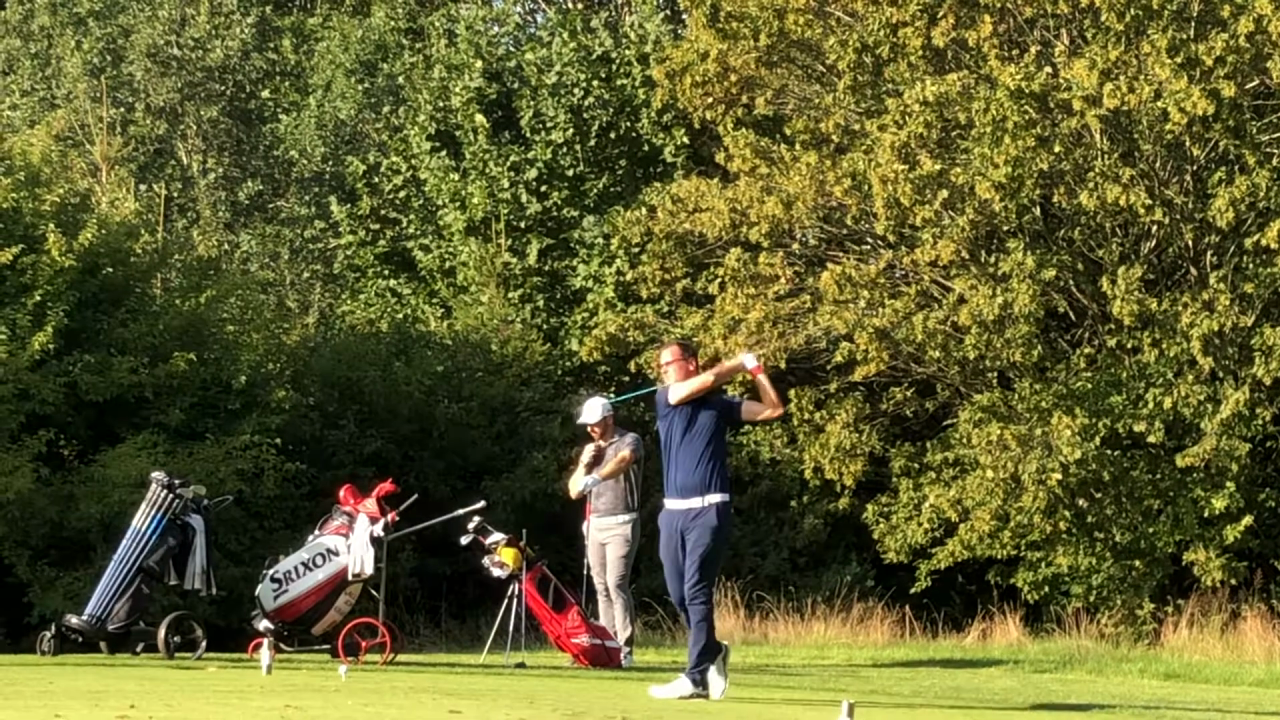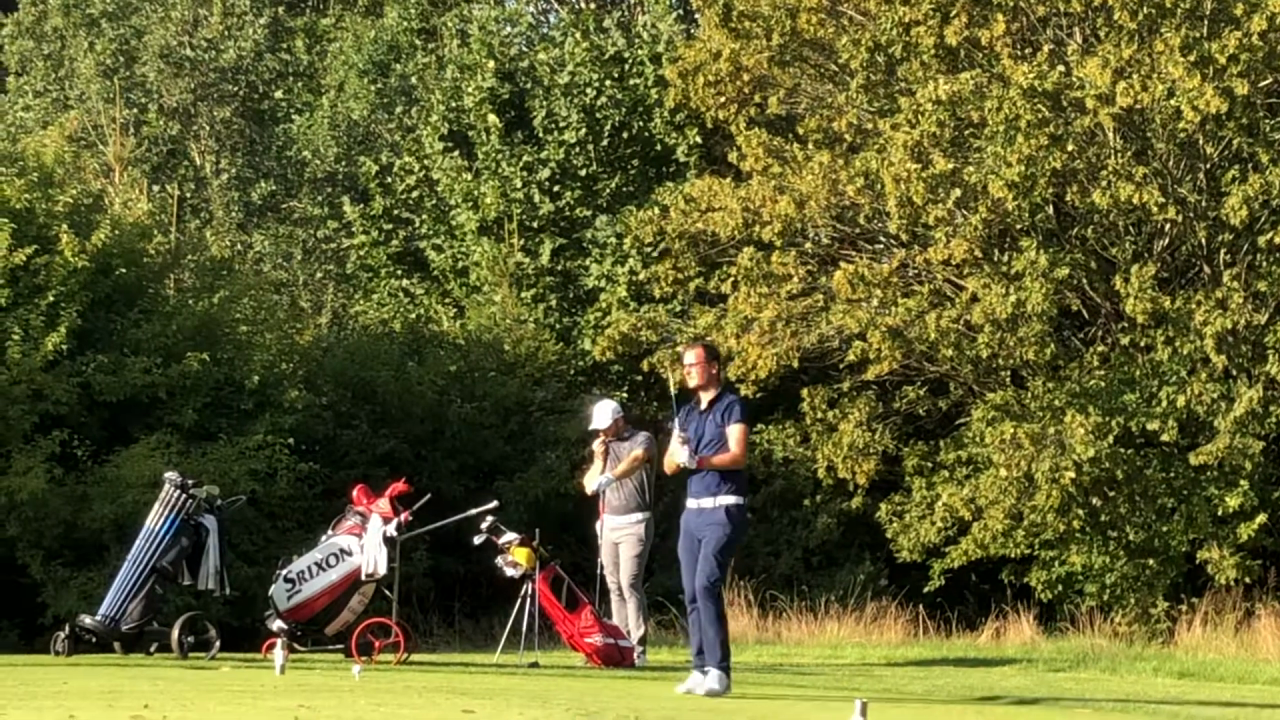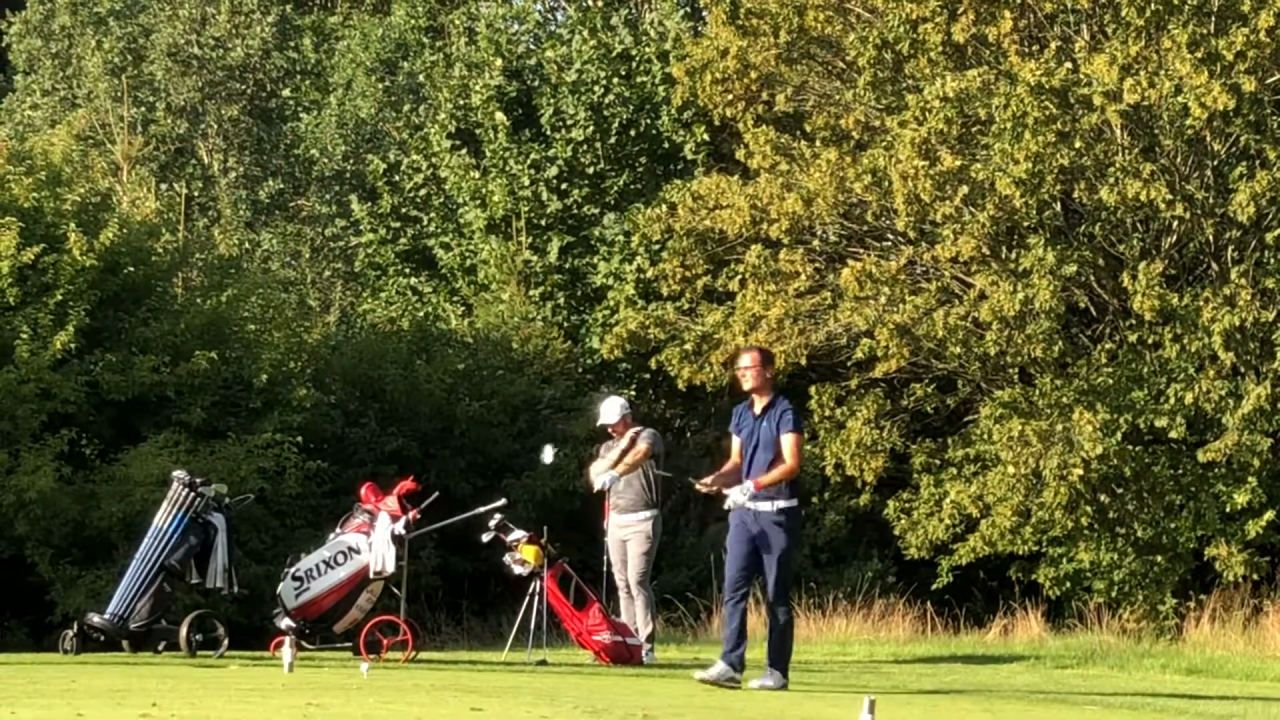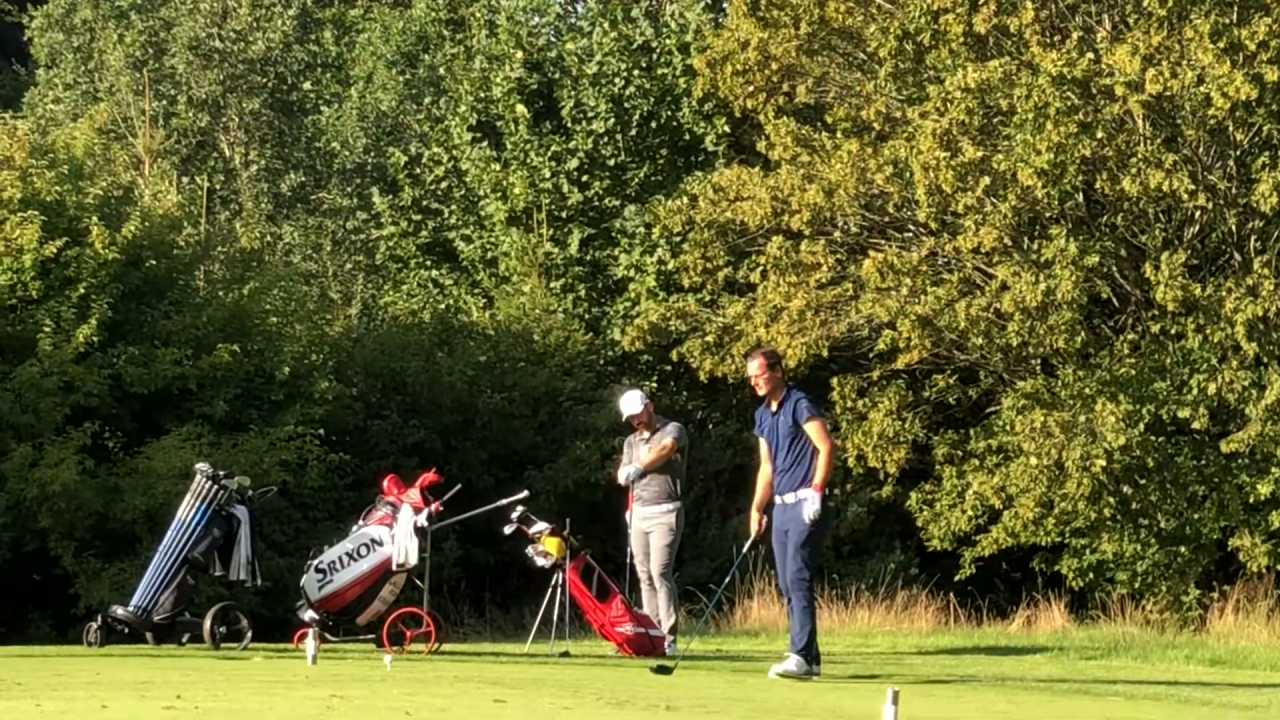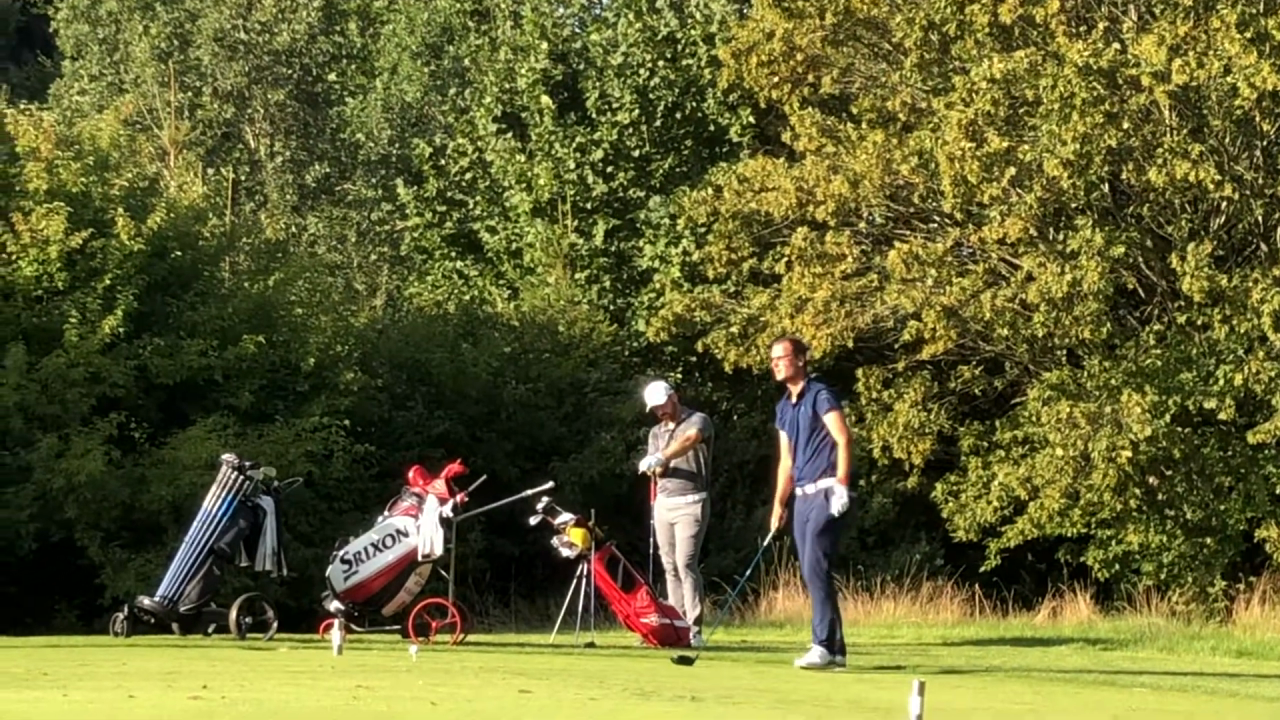
dt=0.7s
person 1, frame 1
left shoulder: (722, 405)
right shoulder: (664, 399)
left elbow: (775, 409)
right elbow: (705, 381)
left wrist: (755, 370)
right wrist: (738, 363)
left hip: (709, 510)
right hip: (673, 512)
left knee: (696, 592)
right knee: (678, 593)
left ankle: (696, 679)
right ankle: (712, 652)
person 1, frame 2
left shoulder: (731, 405)
right shoulder: (686, 413)
left elbow: (739, 457)
right elbow: (669, 467)
left wrist: (697, 460)
right wrist: (677, 452)
left hip: (724, 510)
right hip: (692, 511)
left knee: (706, 585)
right knee: (692, 594)
left ankle: (718, 670)
right ankle: (702, 669)
person 1, frame 3
left shoulder: (785, 412)
right shoulder: (740, 413)
left elbow: (791, 464)
left wrist: (751, 487)
right wrist: (717, 479)
left hip: (778, 513)
right hip: (745, 512)
left knee: (777, 594)
right knee: (734, 586)
left ankle: (777, 670)
right ankle: (731, 664)
person 1, frame 4
left shoulder: (800, 403)
right shoulder: (762, 414)
left elbow: (826, 448)
left wrist: (816, 492)
right wrist: (756, 509)
left hip: (805, 504)
right hip: (781, 505)
left knee: (798, 579)
right knee: (787, 584)
left ankle: (800, 655)
right ankle: (810, 658)
person 1, frame 5
left shoulder: (820, 394)
right shoulder: (783, 407)
left elbow: (843, 440)
left wrist: (841, 485)
right wrist: (778, 503)
left hip: (825, 493)
right hip: (802, 497)
left knee: (815, 568)
right knee: (813, 572)
left ankle: (822, 646)
right ankle: (834, 649)
person 2, frame 1
left shoulder: (629, 440)
right shoulder: (591, 448)
left elbow: (622, 461)
right elbow: (574, 492)
left wrist: (596, 478)
right wrist: (585, 463)
left hip: (621, 524)
right hip: (595, 525)
left knee: (617, 584)
right knee: (601, 587)
left ankle: (625, 650)
person 2, frame 2
left shoulder: (642, 439)
right shoulder: (602, 447)
left elbow: (635, 461)
right elbow: (589, 487)
left wrist: (610, 478)
right wrist: (599, 458)
left hip: (635, 523)
right hip: (608, 524)
left knee: (630, 584)
right knee: (615, 587)
left ankle: (638, 650)
person 2, frame 3
left shoulder: (649, 436)
right shoulder: (609, 446)
left elbow: (638, 455)
right elbow: (594, 473)
left wrist: (614, 474)
right wrist: (622, 445)
left hip: (643, 521)
right hip: (616, 522)
left knee: (638, 581)
right knee: (623, 584)
left ankle: (647, 647)
person 2, frame 4
left shoulder: (673, 429)
right shoulder: (631, 441)
left elbow: (665, 449)
right elbow: (623, 477)
left wrist: (639, 466)
right wrist: (637, 463)
left hip: (665, 513)
right hip: (638, 513)
left knee: (660, 573)
right knee: (644, 576)
left ankle: (669, 639)
person 2, frame 5
left shoulder: (698, 420)
right shoulder: (656, 432)
left elbow: (689, 440)
right elbow: (655, 470)
left wrist: (661, 457)
right wrist: (656, 466)
left hip: (691, 503)
right hip: (663, 504)
left knee: (686, 564)
right knee: (670, 567)
left ankle: (694, 629)
